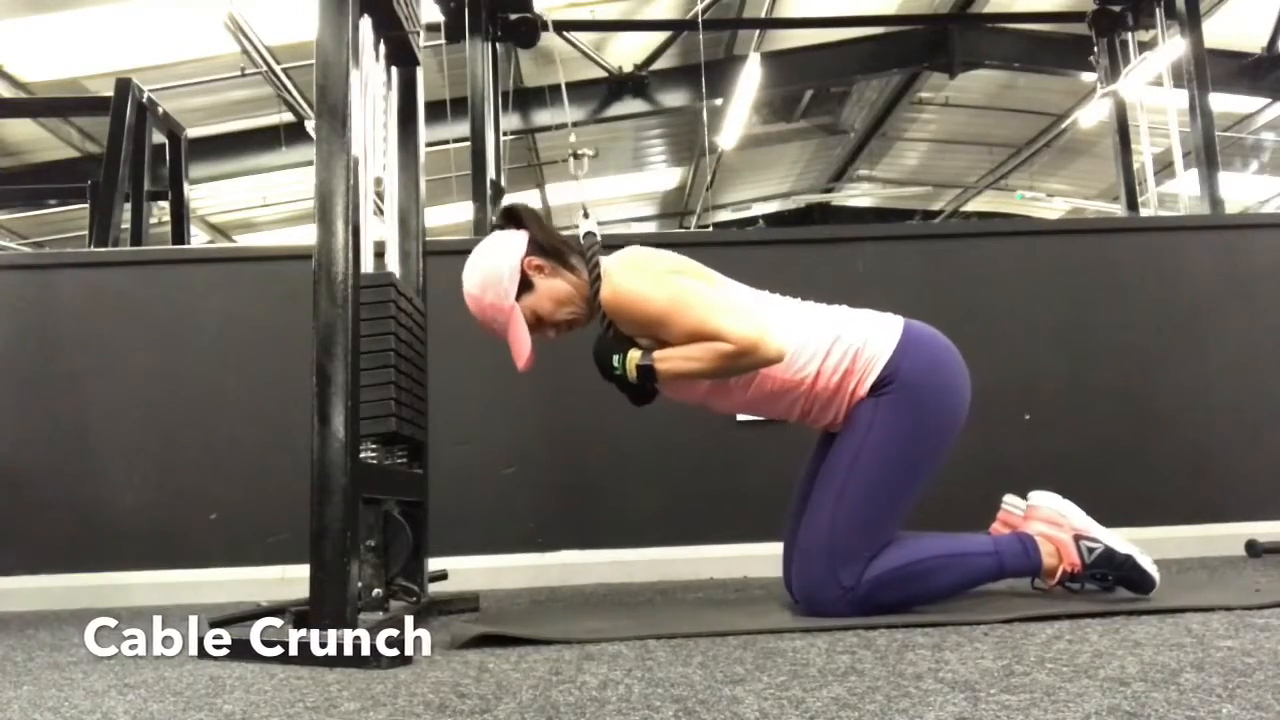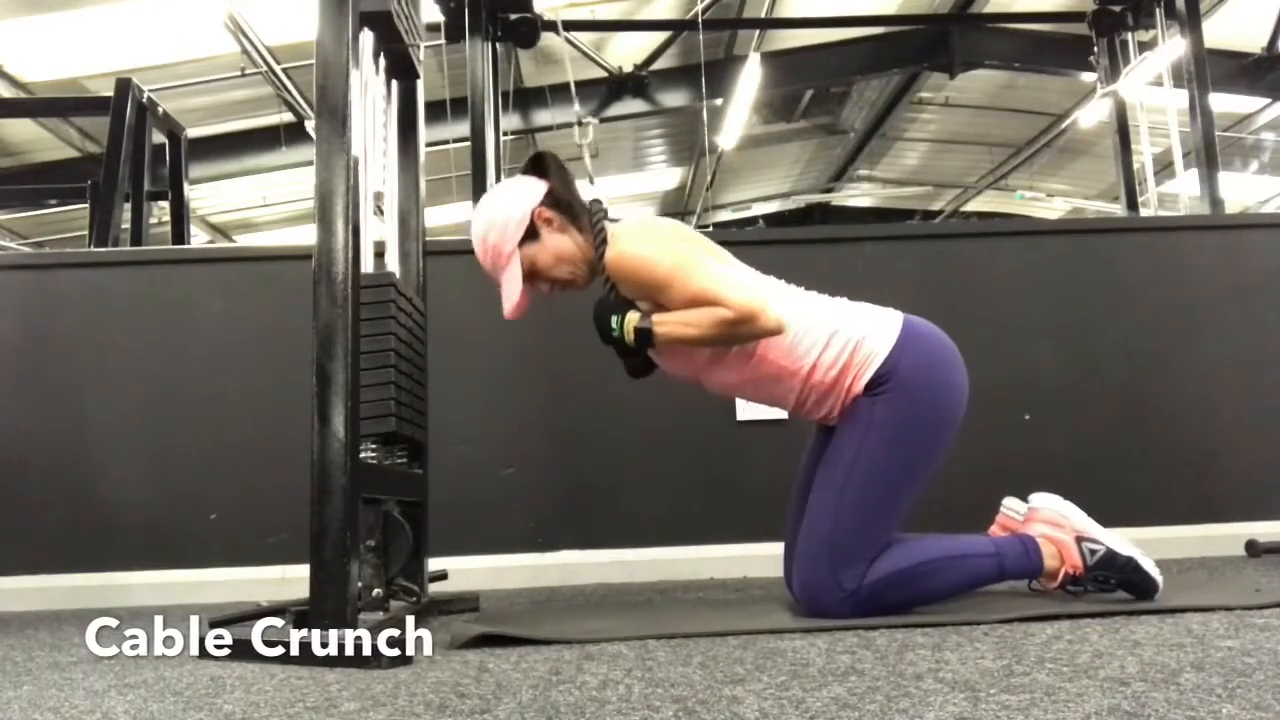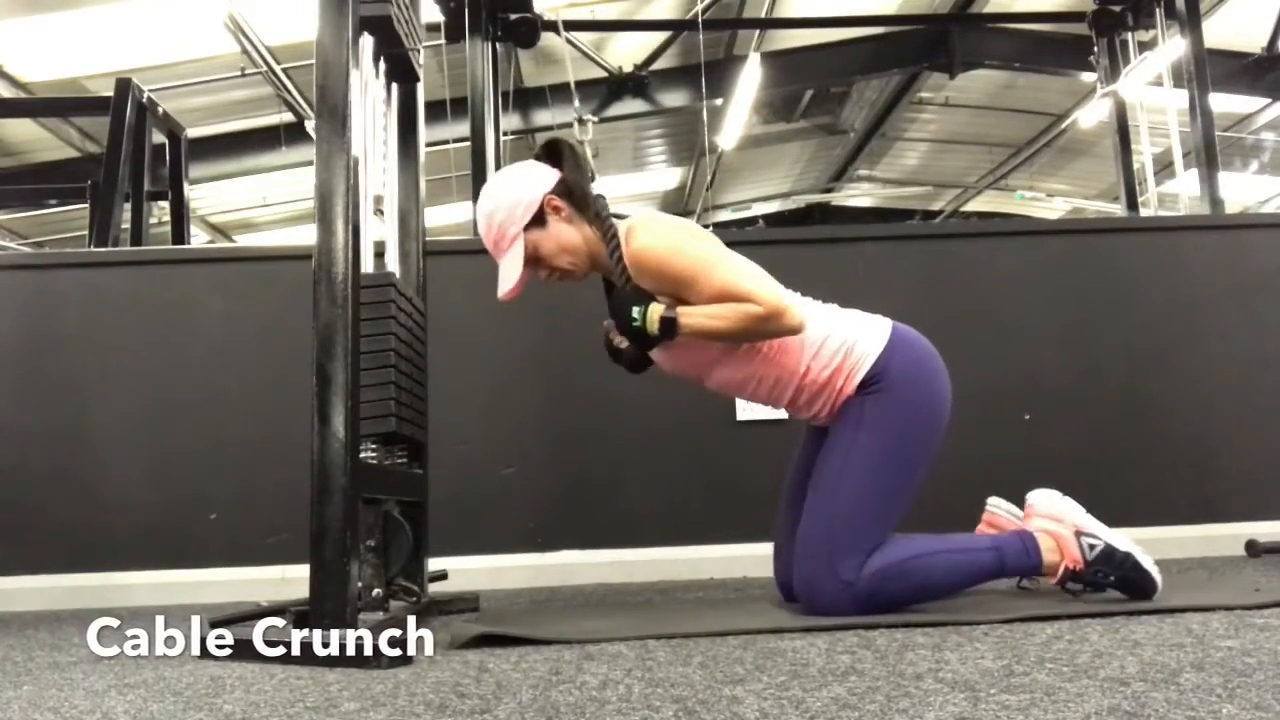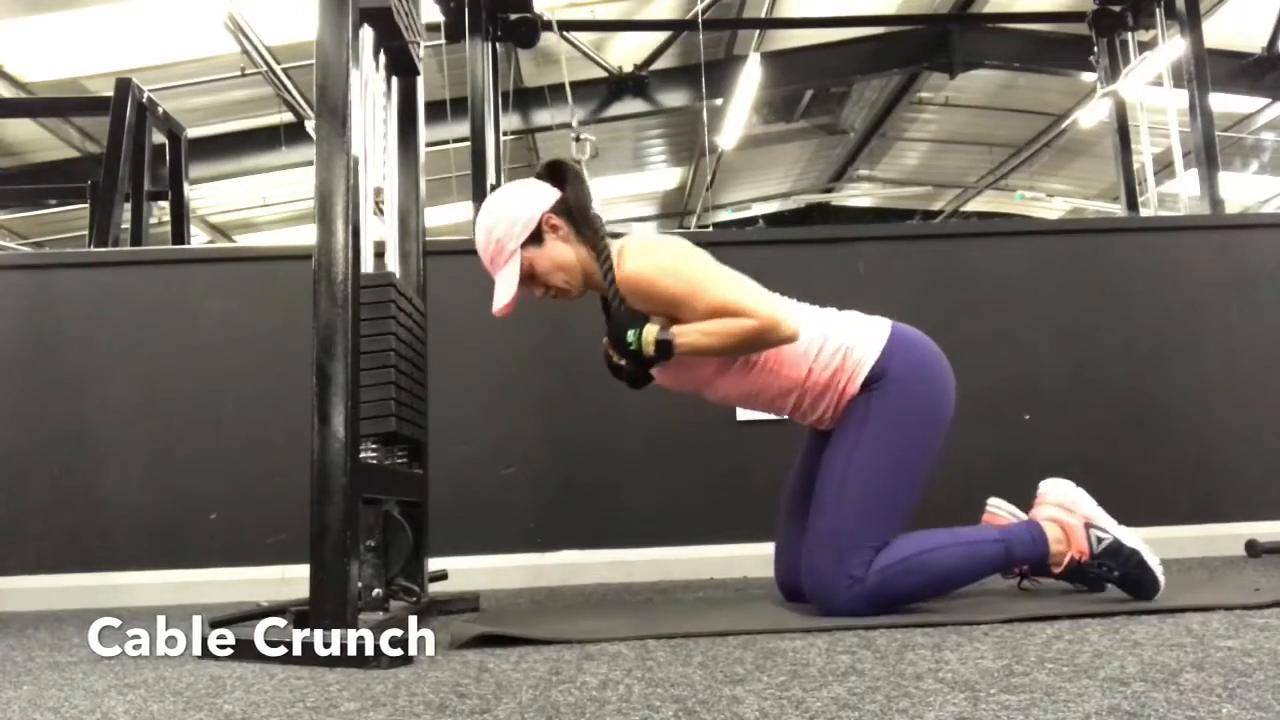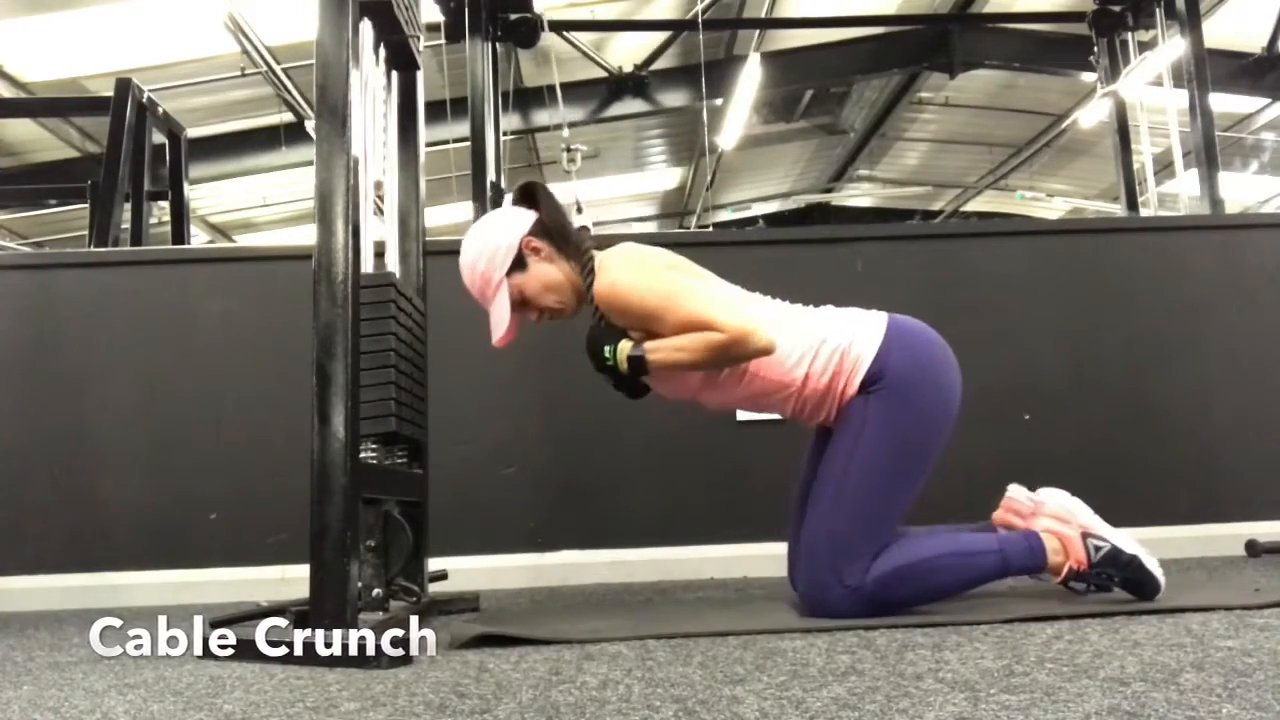
dt=0.3s
person 1, frame 1
left shoulder: (624, 287)
right shoulder: (628, 292)
left elbow: (759, 344)
left wrist: (643, 367)
right wrist: (647, 374)
left hip: (909, 377)
right hip: (880, 384)
left knee: (828, 588)
right knee: (811, 575)
left ankle: (1053, 549)
right ankle: (1016, 529)
person 1, frame 2
left shoulder: (630, 251)
right shoulder: (628, 270)
left elbow: (761, 315)
left wrist: (642, 327)
right wrist: (646, 350)
left hip: (903, 375)
right hip: (874, 382)
left knee: (827, 590)
right knee: (811, 574)
left ankle: (1054, 552)
right ankle: (1013, 531)
person 1, frame 3
left shoulder: (647, 245)
right shoulder: (626, 272)
left elbow: (782, 313)
left wrist: (664, 320)
right wrist: (642, 345)
left hip: (890, 378)
right hip: (853, 394)
left knee: (830, 586)
right knee: (799, 579)
left ankle: (1055, 546)
right ankle: (1000, 531)
person 1, frame 4
left shoulder: (639, 267)
right shoulder: (621, 288)
left elbow: (776, 324)
left wrist: (659, 341)
right wrist: (641, 362)
left hip: (896, 377)
right hip: (863, 392)
left knee: (839, 585)
right knee: (800, 577)
left ankle: (1059, 533)
right ankle: (999, 531)
person 1, frame 5
left shoulder: (617, 281)
right shoulder: (619, 286)
left elbow: (752, 336)
left wrist: (634, 356)
right wrist: (639, 370)
left hip: (899, 373)
right hip: (872, 378)
left knee: (835, 589)
right knee: (817, 573)
left ankle: (1059, 545)
right ankle: (1013, 521)
